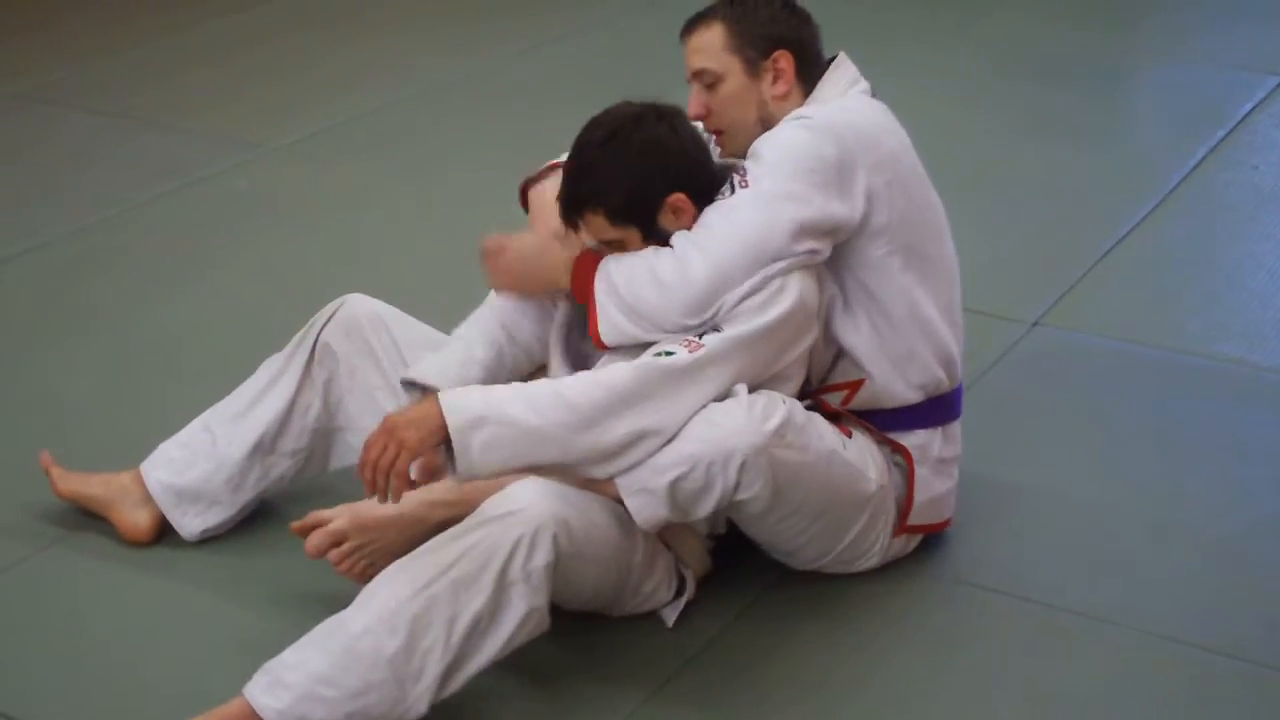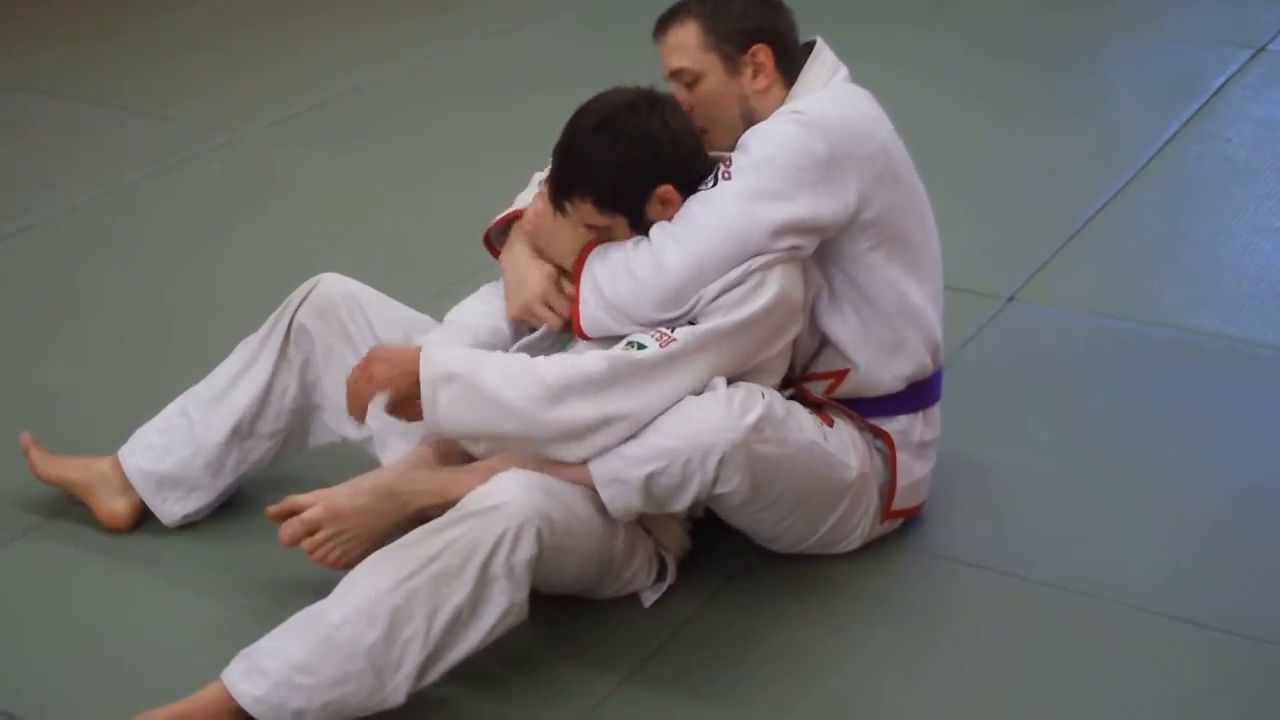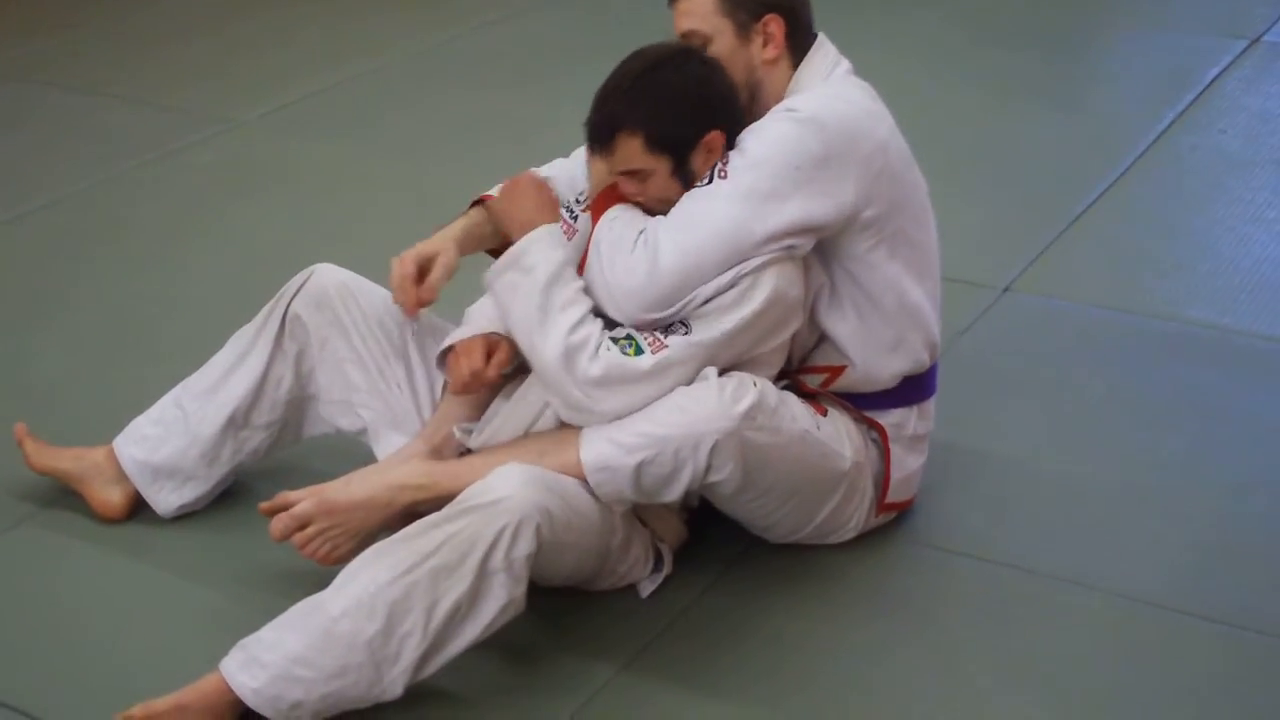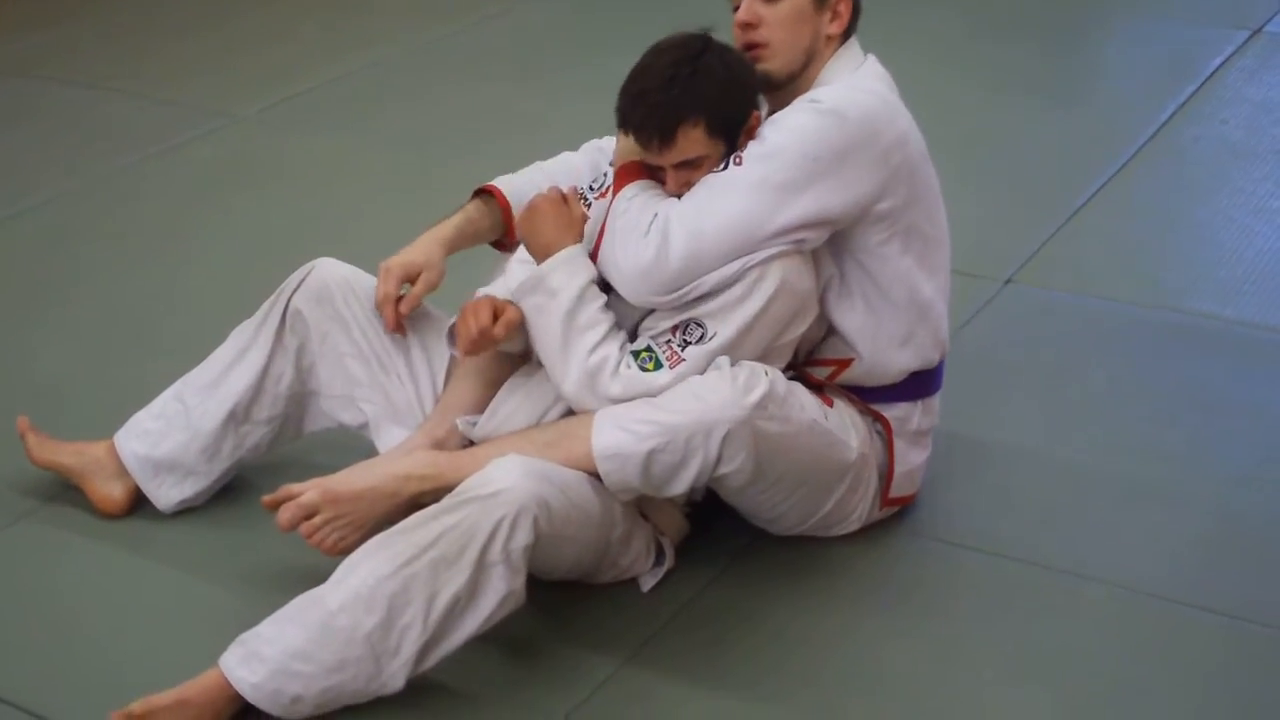
dt=0.5s
person 1, frame 1
left shoulder: (775, 293)
right shoulder: (650, 231)
left elbow: (624, 410)
right elbow: (527, 305)
left wrist: (450, 419)
right wrist: (435, 396)
left hip: (643, 533)
right hip: (561, 462)
left knee: (530, 514)
right knee: (355, 327)
right ankle: (155, 493)
person 1, frame 2
left shoulder: (760, 285)
right shoulder: (633, 214)
left elbow: (598, 402)
left wrist: (432, 361)
left hip: (618, 510)
left knee: (514, 506)
right knee: (331, 306)
right ankle: (134, 479)
person 1, frame 3
left shoulder: (763, 277)
right shoulder: (631, 188)
left elbow: (598, 387)
right elbow: (554, 284)
left wrist: (530, 240)
right wrist: (479, 346)
left hip: (611, 498)
right hip: (506, 413)
left knee: (514, 501)
right knee: (324, 297)
right ankle: (129, 470)
person 1, frame 4
left shoulder: (774, 275)
left elbow: (619, 398)
right elbow: (542, 251)
left wrist: (560, 261)
right wrist: (501, 310)
left hip: (614, 493)
right hip: (508, 408)
left knee: (509, 495)
right knee: (326, 292)
right ankle: (130, 466)
person 2, frame 1
left shoulder: (820, 143)
right shoulder: (795, 143)
left elbow: (687, 290)
left wrist: (562, 270)
left hip: (877, 476)
left knee: (749, 429)
person 2, frame 2
left shoulder: (813, 135)
right shoulder: (786, 116)
left elbow: (654, 288)
right wrist: (521, 249)
left hip: (862, 454)
right hip: (787, 395)
left knee: (731, 423)
person 2, frame 3
left shoulder: (818, 130)
right shoulder: (777, 102)
left elbow: (644, 286)
right wrist: (457, 238)
left hip: (855, 446)
right hip: (780, 387)
left knee: (722, 411)
person 2, frame 4
left shoulder: (843, 120)
right shoulder: (779, 99)
left elbow: (655, 265)
right elbow: (602, 165)
left wrist: (633, 174)
right wrist: (447, 237)
left hip: (858, 442)
right hip: (785, 381)
left knee: (735, 398)
left ankle: (418, 475)
